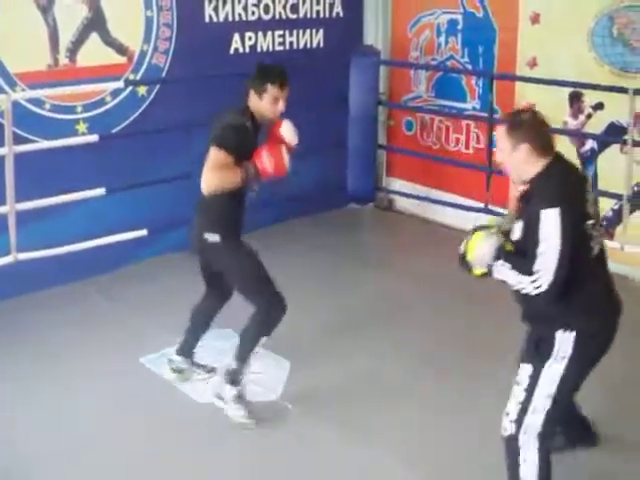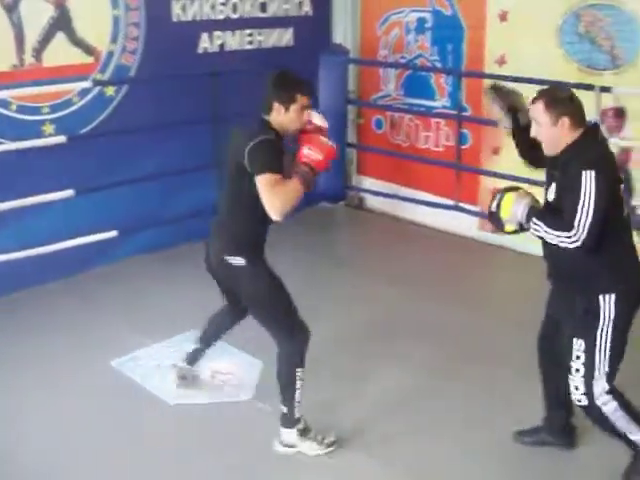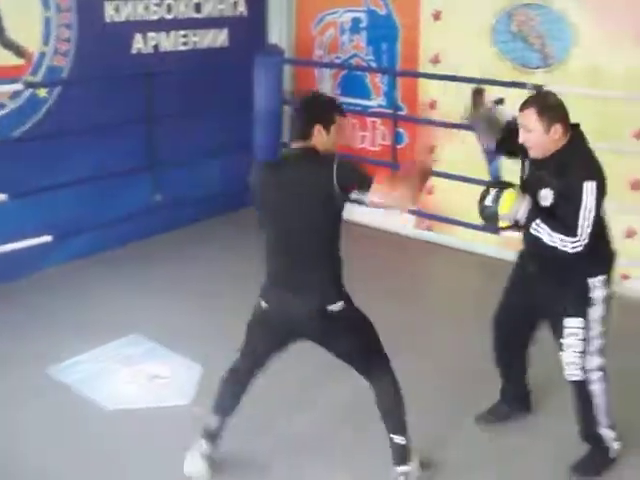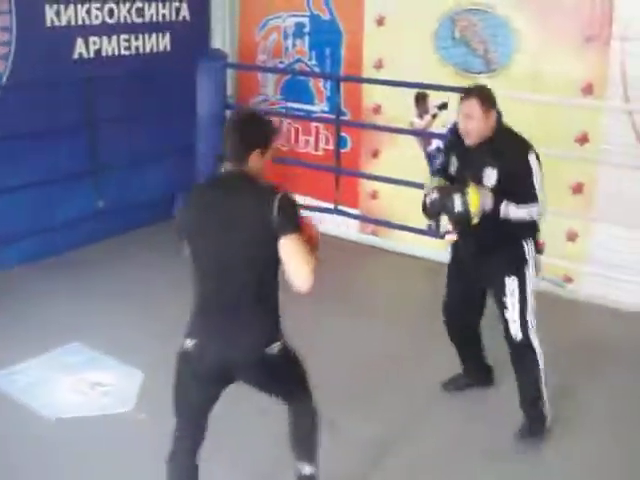
dt=0.4s
person 1, frame 1
left shoulder: (551, 200)
right shoulder: (560, 176)
left elbow: (543, 284)
left wrist: (497, 258)
right wrist: (512, 242)
left hip: (573, 328)
right hip: (575, 312)
left knee: (524, 427)
right knee: (538, 374)
right ankle: (577, 431)
person 1, frame 2
left shoulder: (589, 165)
right shoulder: (573, 150)
left elbow: (575, 237)
right elbow: (535, 154)
left wrist: (527, 213)
right wrist: (515, 113)
left hip: (602, 291)
right hip: (574, 282)
left knee: (590, 388)
right knee: (551, 350)
right ankle: (558, 427)
person 1, frame 3
left shoulder: (582, 174)
right shoulder: (540, 144)
left elbow: (574, 242)
right elbow: (507, 141)
left wrist: (526, 215)
left hip: (579, 277)
right hip: (536, 264)
left knee: (581, 364)
right knee: (507, 327)
left ankle: (604, 443)
right ankle: (514, 399)
person 1, frame 4
left shoulder: (518, 152)
right shoulder: (457, 139)
left elbow: (535, 208)
right elbow: (446, 174)
left wrist: (491, 203)
right wrist: (438, 191)
left hip: (510, 250)
right hip: (468, 245)
left knee: (519, 329)
right knee: (457, 314)
left ankle: (536, 410)
right ankle: (476, 371)
person 2, frame 1
left shoulder: (249, 125)
right shoulder: (235, 127)
left elbow: (249, 170)
right elbow: (209, 182)
left wrist: (276, 150)
right wrist: (256, 169)
left hip: (214, 230)
right hip: (217, 234)
left knee: (218, 292)
right knee: (272, 305)
left ankle: (182, 356)
right ankle: (230, 385)
person 2, frame 2
left shoulder: (265, 136)
right shoulder: (262, 144)
left elbow: (281, 185)
right elbow: (277, 208)
left wrist: (310, 141)
right wrist: (308, 167)
left hip: (222, 249)
right hip: (240, 256)
left knee: (238, 306)
right knee: (294, 334)
left ankle: (189, 363)
right ankle: (291, 430)
person 2, frame 3
left shoulder: (263, 174)
right shoulder: (335, 169)
right elbow: (397, 199)
right wrist: (413, 179)
left hip: (274, 301)
right hip: (323, 302)
left knee: (242, 370)
right knee: (380, 373)
person 2, frame 4
left shoulder: (191, 203)
right shoulder: (276, 203)
right elbow: (303, 280)
right wrist: (306, 245)
left hip: (203, 343)
right hip: (259, 345)
left knee: (186, 439)
right knee: (300, 401)
